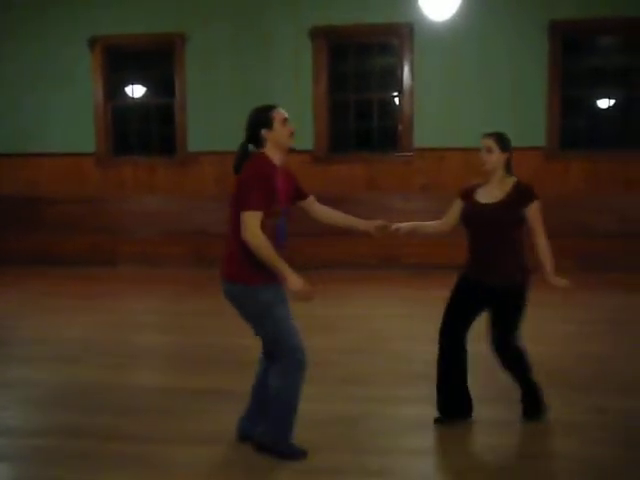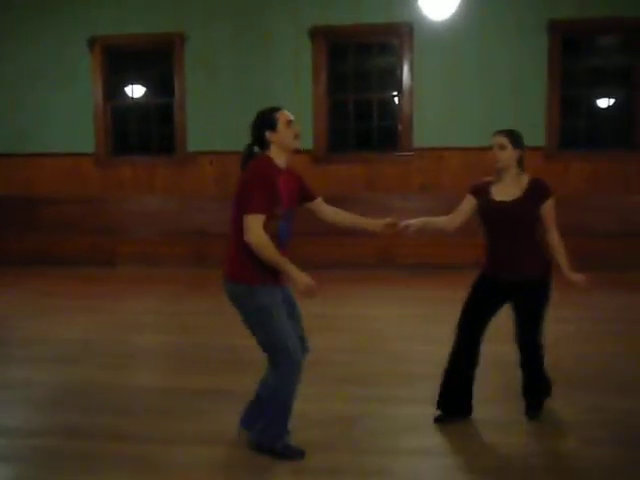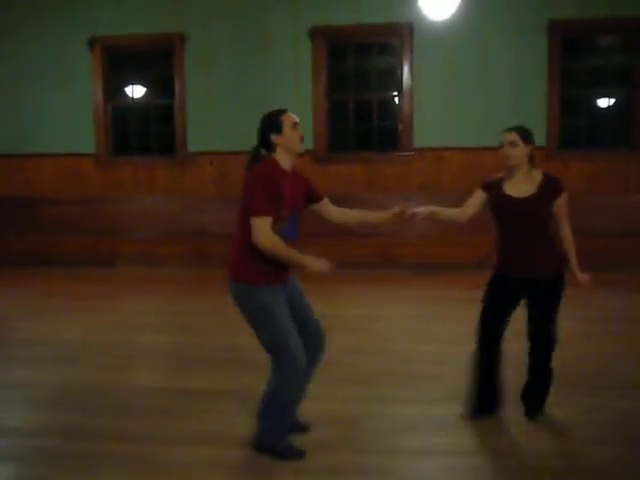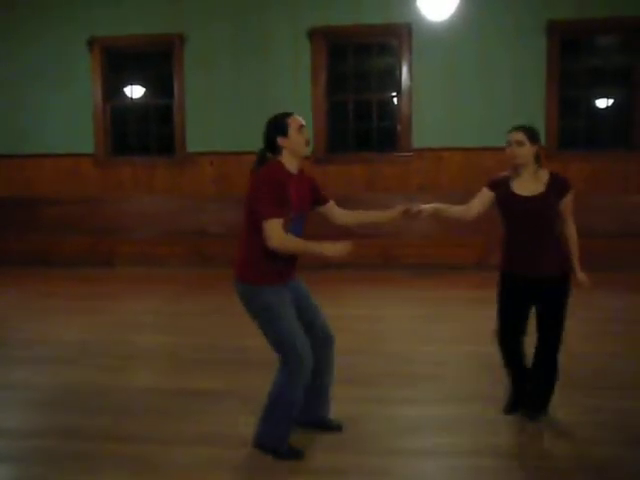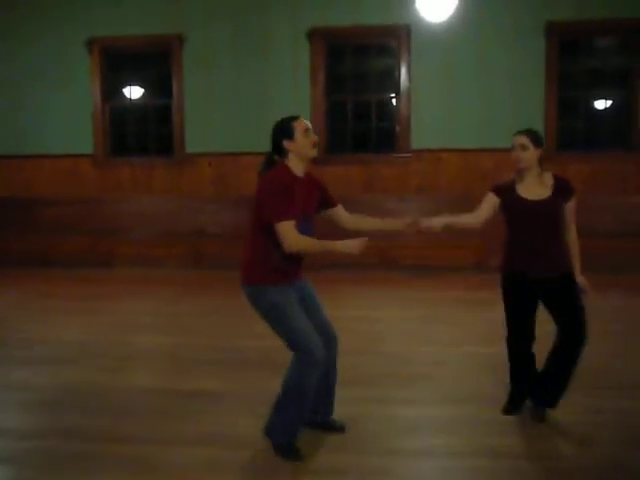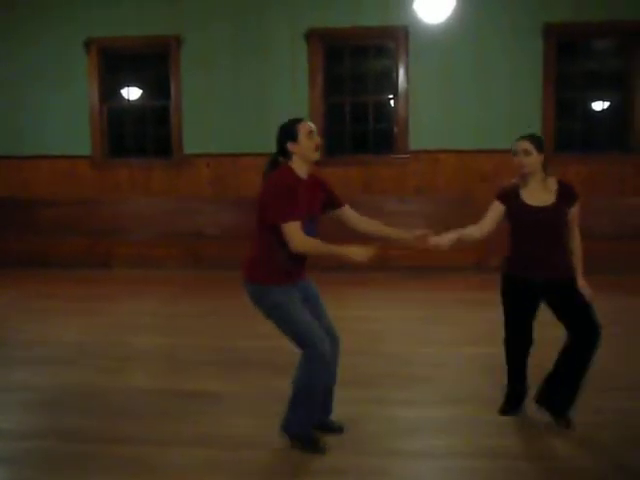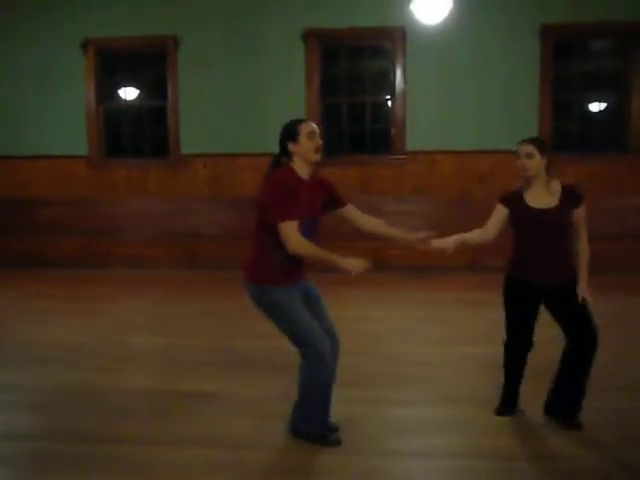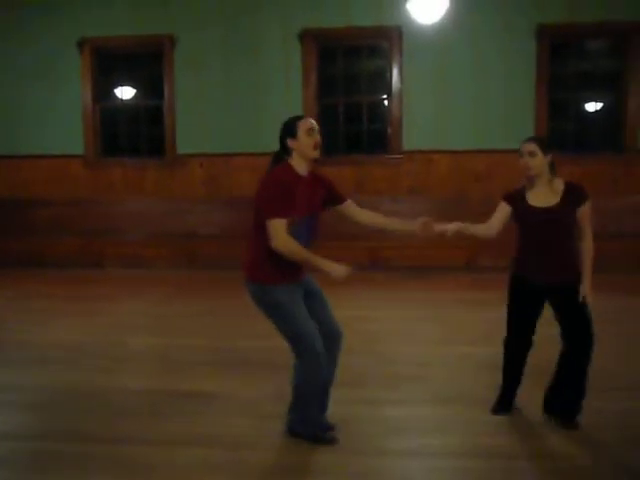
dt=0.1s
person 1, frame 1
left shoulder: (282, 174)
right shoulder: (257, 171)
left elbow: (318, 211)
right elbow: (250, 233)
left wrist: (365, 225)
right wrist: (288, 275)
left hip: (265, 279)
right hip: (249, 282)
left knee: (277, 353)
right knee: (293, 357)
left ankle: (253, 425)
right ankle: (272, 436)
person 1, frame 2
left shoulder: (289, 177)
right shoulder: (260, 173)
left elbow: (326, 212)
right elbow: (253, 235)
left wrist: (373, 224)
right wrist: (294, 273)
left hip: (268, 280)
right hip: (250, 283)
left knee: (294, 348)
right knee: (288, 358)
left ankle: (256, 418)
right ankle: (268, 437)
person 1, frame 3
left shoulder: (296, 178)
right shoulder: (263, 176)
left elbow: (333, 212)
right elbow: (261, 237)
left wrist: (381, 216)
right wrist: (306, 261)
left hip: (279, 278)
right hip: (254, 283)
left knee: (314, 338)
right knee: (291, 357)
left ankle: (280, 413)
right ankle: (270, 437)
person 1, frame 4
left shoulder: (303, 180)
right shoulder: (269, 178)
left elbow: (339, 215)
right elbow: (275, 239)
left wrist: (389, 215)
right wrist: (326, 249)
left hip: (285, 278)
right hip: (260, 284)
left knee: (322, 340)
right knee: (298, 357)
left ankle: (311, 413)
right ankle: (271, 436)
person 1, frame 5
left shoulder: (311, 183)
right shoulder: (276, 181)
left elbow: (346, 219)
right elbow: (290, 241)
left wrist: (396, 225)
right wrist: (340, 247)
left hip: (292, 278)
right hip: (266, 284)
left knee: (327, 341)
right knee: (310, 350)
left ankle: (316, 413)
right ankle: (281, 429)
person 1, frame 6
left shoulder: (317, 185)
right shoulder: (280, 184)
left elbow: (357, 221)
right elbow: (298, 242)
left wrist: (405, 236)
right wrist: (347, 252)
left hip: (295, 279)
right hip: (268, 284)
left knee: (330, 341)
right knee: (318, 348)
left ankle: (317, 414)
right ankle: (298, 424)
person 1, frame 7
left shoulder: (318, 185)
right shoulder: (279, 184)
left elbow: (361, 220)
right elbow: (292, 242)
left wrist: (409, 236)
right wrist: (342, 262)
left hip: (296, 278)
right hip: (268, 283)
left knee: (328, 342)
right knee: (316, 347)
left ankle: (316, 415)
right ankle: (306, 423)
person 1, frame 8
left shoulder: (318, 182)
right shoulder: (277, 181)
left elbow: (360, 214)
right elbow: (279, 240)
left wrist: (410, 226)
right wrist: (325, 265)
left hip: (296, 277)
right hip: (269, 282)
left knee: (331, 337)
right knee: (310, 348)
left ankle: (312, 413)
right ankle: (303, 423)
person 2, frame 1
left shoulder: (522, 192)
right shoulder: (470, 193)
left elbow: (539, 236)
right elbow: (443, 226)
left wrist: (551, 274)
right wrist: (411, 226)
left hip: (509, 281)
right hip: (473, 278)
left knee: (503, 343)
right knee: (450, 335)
left ankle: (532, 398)
right ankle: (454, 407)
person 2, frame 2
left shoulder: (537, 189)
right shoulder: (482, 189)
left elbow: (551, 233)
right elbow: (453, 221)
left wrist: (566, 270)
right wrist: (421, 222)
left hip: (531, 276)
right hip: (494, 274)
left knee: (528, 340)
right knee: (467, 330)
left ankle: (536, 395)
right ankle: (455, 405)
person 2, frame 3
left shoulder: (550, 185)
right shoulder: (493, 186)
left elbow: (563, 228)
right elbow: (462, 214)
left wrist: (574, 267)
right wrist: (429, 211)
left hip: (547, 273)
right hip: (507, 272)
left knee: (541, 337)
right knee: (488, 332)
left ankle: (534, 400)
right ankle: (485, 400)
person 2, frame 4
left shoulder: (557, 183)
right shoulder: (500, 184)
left elbow: (568, 226)
right elbow: (469, 212)
left wrist: (576, 267)
right wrist: (435, 207)
left hip: (553, 272)
right hip: (514, 271)
left knee: (549, 336)
right knee: (509, 334)
left ankle: (536, 400)
right ankle: (521, 391)
person 2, frame 5
left shoulder: (562, 187)
right shoulder: (504, 189)
left elbow: (570, 230)
right elbow: (475, 218)
left wrist: (578, 270)
right wrist: (443, 221)
left hip: (557, 273)
right hip: (518, 274)
left knee: (574, 330)
right knee: (519, 336)
left ankle: (540, 395)
right ankle: (519, 394)
person 2, frame 6
left shoulder: (566, 192)
right shoulder: (509, 194)
left elbow: (573, 236)
right elbow: (483, 228)
left wrist: (579, 276)
right wrist: (453, 236)
left hip: (559, 277)
right hip: (518, 278)
left knee: (587, 331)
right knee: (517, 340)
left ankle: (555, 399)
right ankle: (515, 396)
person 2, frame 7
left shoulder: (570, 195)
right shoulder: (512, 198)
left elbow: (580, 240)
right elbow: (488, 233)
left wrist: (582, 280)
right wrist: (457, 239)
left hip: (561, 281)
right hip: (520, 281)
left knee: (585, 338)
right knee: (517, 341)
left ankle: (561, 408)
right ankle: (509, 398)
person 2, frame 8
left shoulder: (574, 193)
right shoulder: (516, 196)
left elbow: (585, 238)
right elbow: (490, 229)
left wrist: (586, 279)
right wrist: (459, 226)
left hip: (566, 280)
right hip: (526, 279)
left knee: (580, 339)
right knee: (518, 340)
left ankle: (561, 406)
right ankle: (506, 396)
